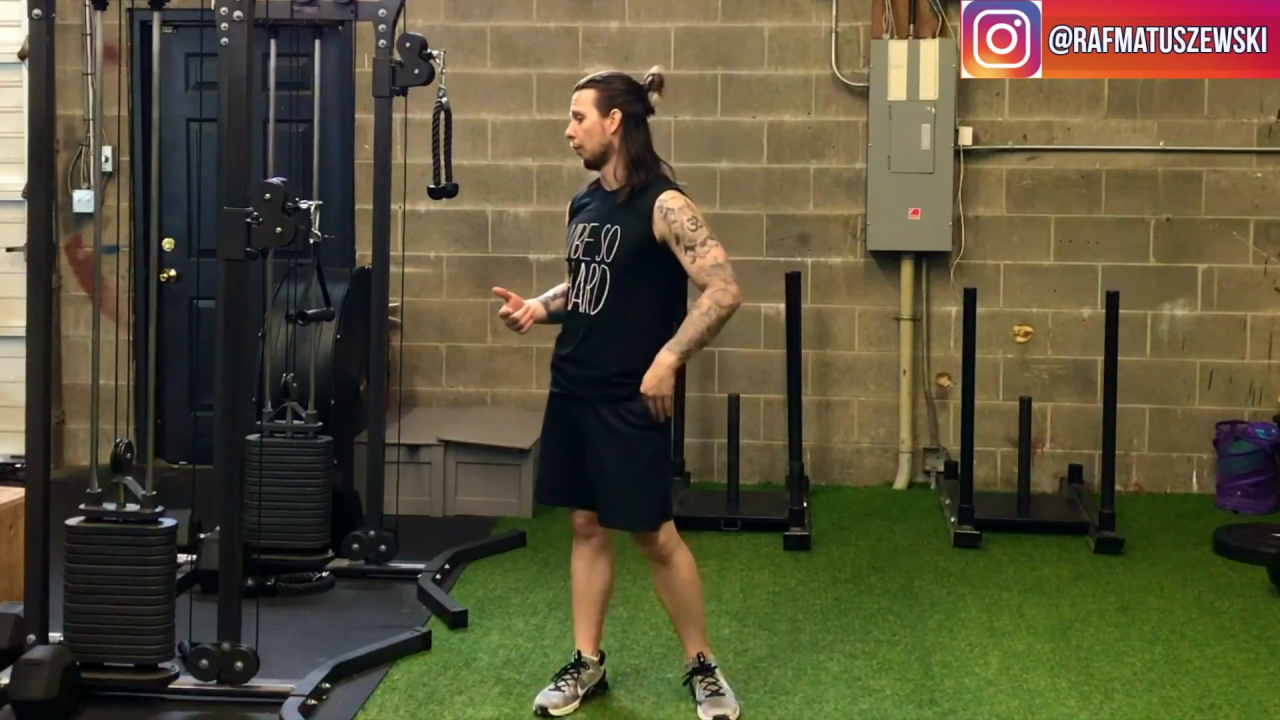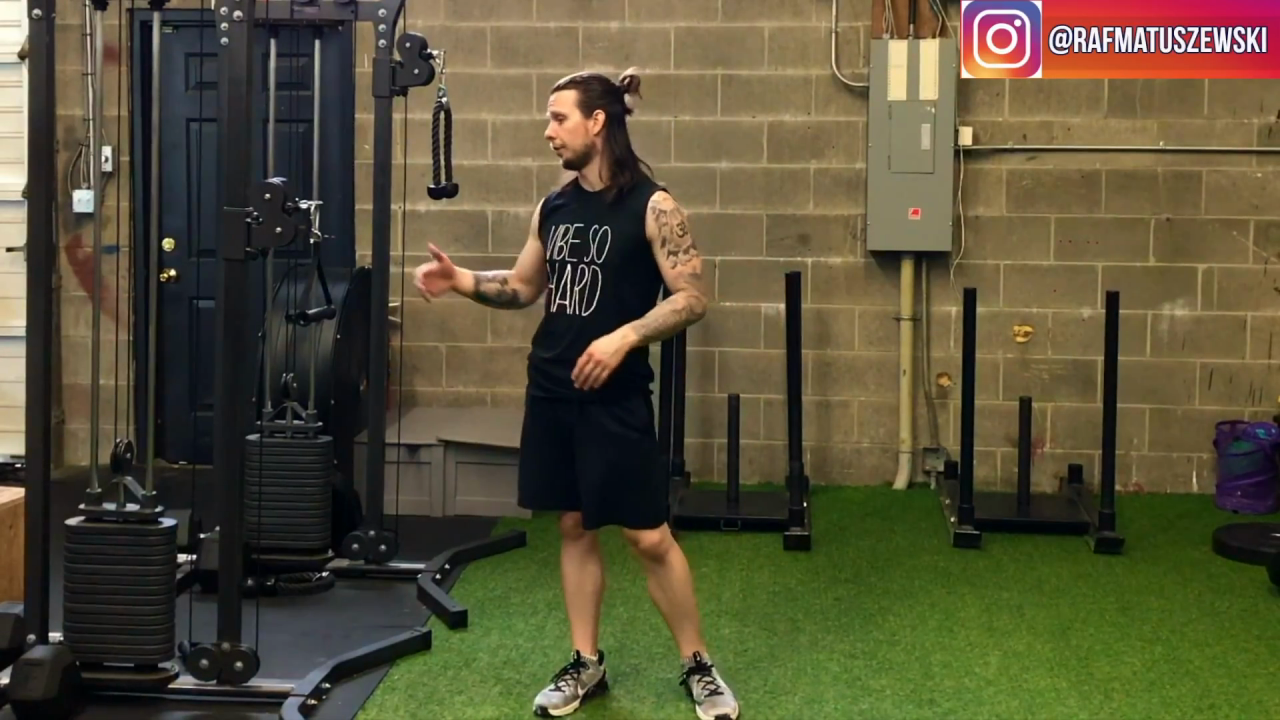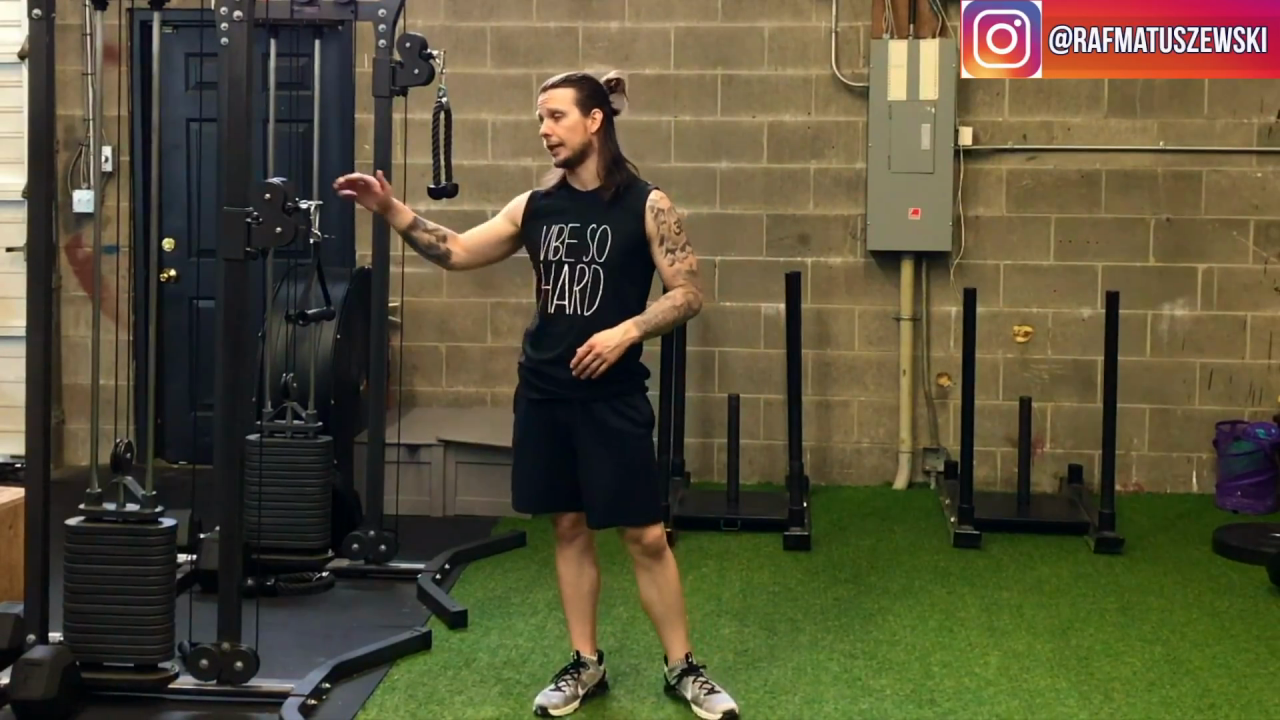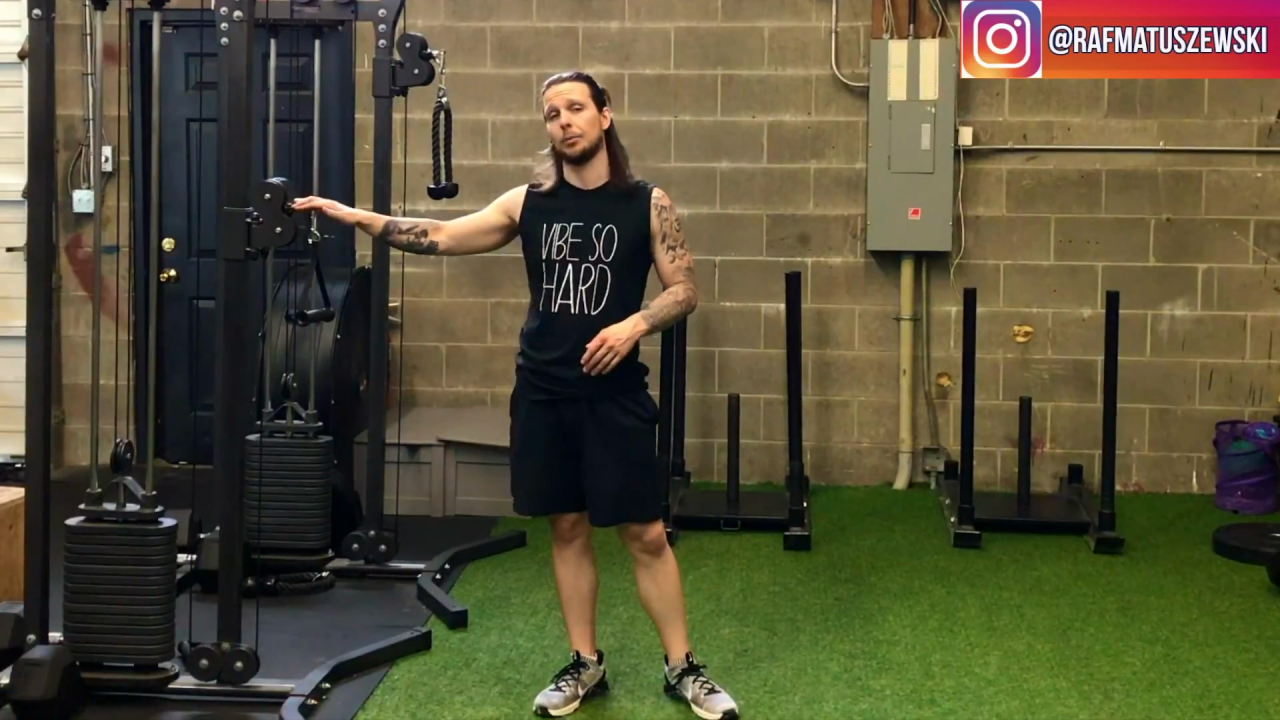
dt=0.3s
person 1, frame 1
left shoulder: (664, 205)
right shoulder: (582, 204)
left elbow: (724, 290)
left wrist: (668, 361)
right wrist: (537, 308)
left hip: (630, 397)
right hip: (571, 390)
left knee: (654, 535)
right knee: (587, 526)
left ankle: (701, 665)
right ankle: (586, 662)
person 1, frame 2
left shoulder: (653, 206)
right shoulder: (553, 207)
left elbow: (693, 298)
right elbow: (521, 287)
left wrist: (624, 339)
right wrist: (462, 280)
left hip: (615, 398)
right hip: (550, 390)
left knee: (649, 535)
right knee: (574, 527)
left ankle: (696, 666)
right ankle: (585, 663)
person 1, frame 3
left shoulder: (648, 205)
right shoulder: (535, 205)
left elbow: (687, 294)
right elbow: (459, 253)
left wrist: (625, 332)
right wrist: (395, 211)
left hip: (613, 396)
right hip: (543, 392)
left knee: (645, 534)
right knee: (568, 527)
left ankle: (682, 666)
right ankle: (585, 663)
person 1, frame 4
left shoulder: (648, 203)
right shoulder: (527, 202)
left elbow: (685, 289)
right elbow: (440, 237)
left wrist: (635, 324)
right wrist: (358, 216)
left hip: (615, 394)
right hip: (542, 392)
left knee: (645, 532)
right knee: (567, 528)
left ankle: (682, 666)
right ankle: (585, 663)
